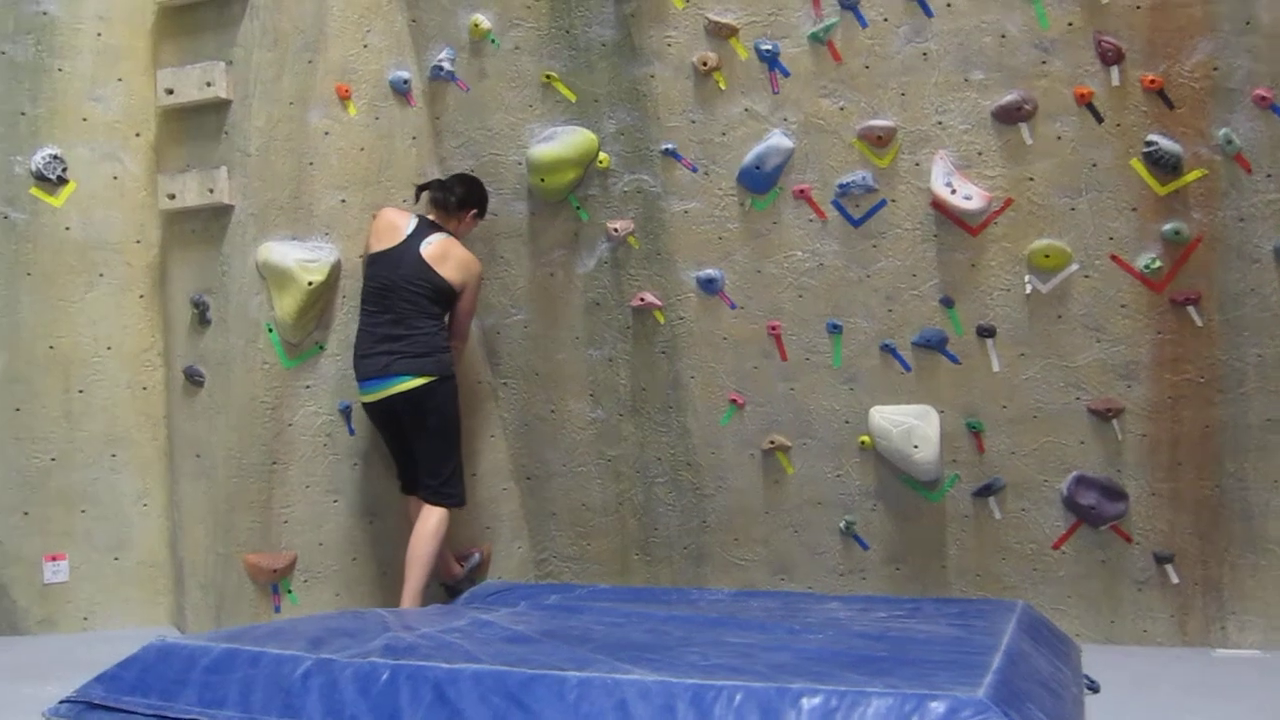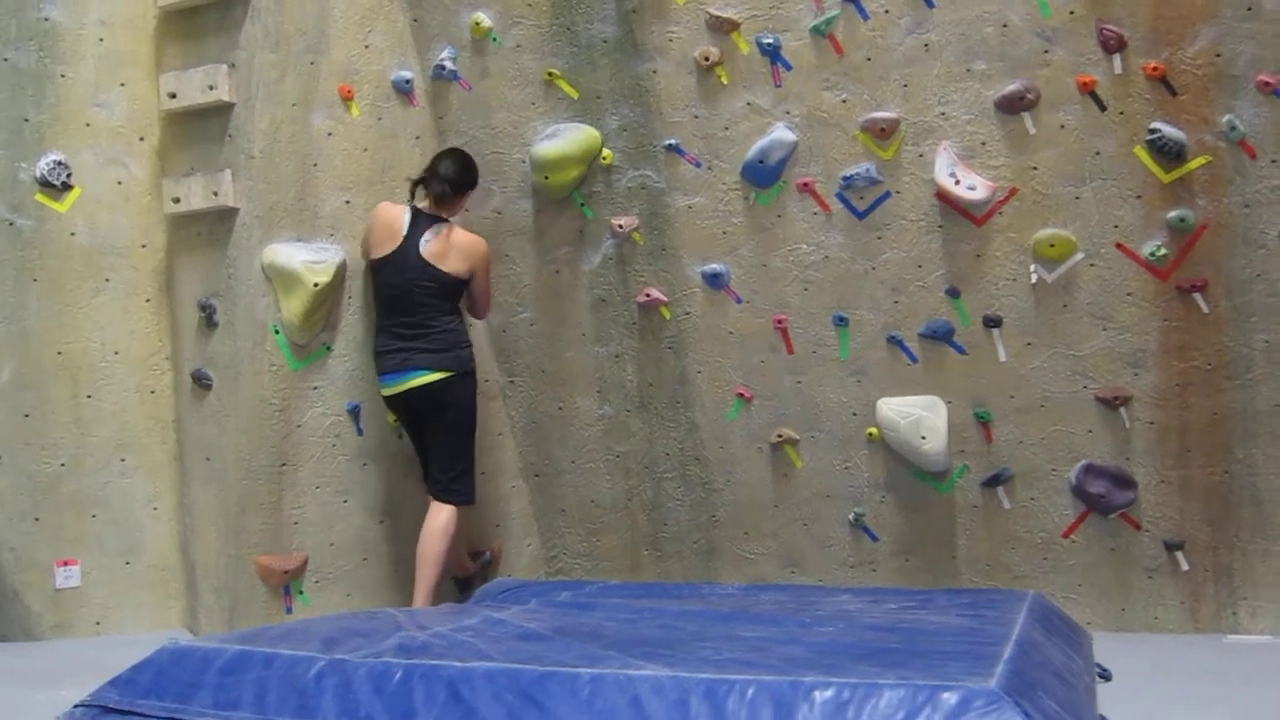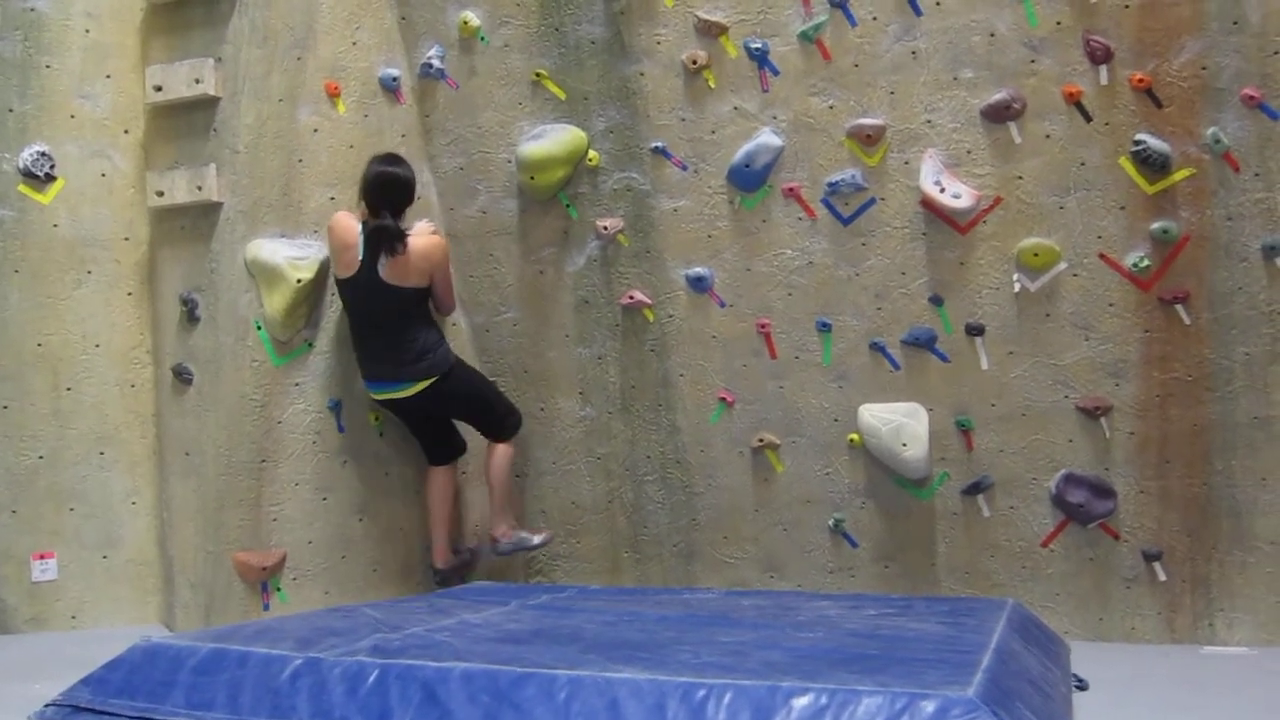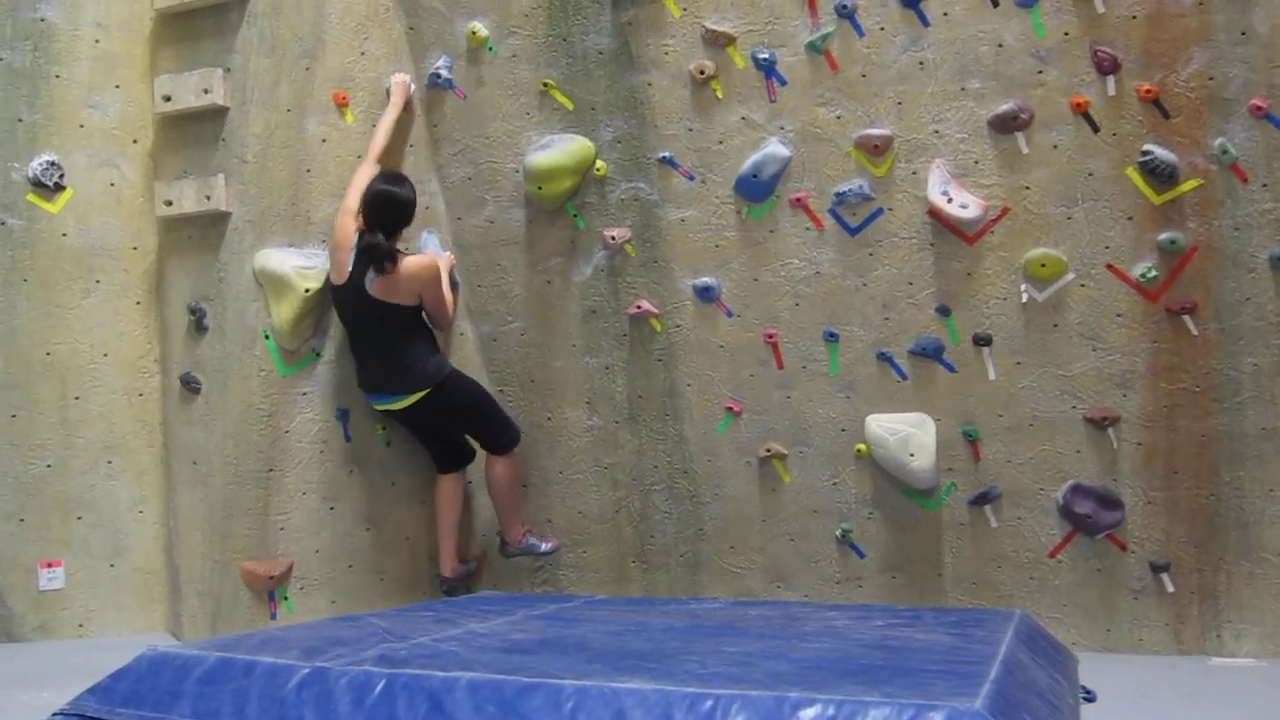
dt=1s
person 1, frame 1
left shoulder: (387, 220)
right shoulder: (466, 263)
left hip: (371, 381)
right hip: (425, 378)
left knee: (417, 485)
right knee: (439, 494)
left ankle: (451, 571)
right ankle: (407, 610)
person 1, frame 2
left shoulder: (384, 216)
right shoulder: (472, 246)
left hip: (393, 377)
right hip: (445, 372)
left knee: (438, 479)
right knee: (448, 491)
left ankle: (463, 567)
right ankle: (419, 611)
person 1, frame 3
left shoulder: (340, 230)
right shoulder: (431, 247)
right elbow: (446, 307)
left hip: (379, 383)
right hip: (429, 374)
left knee: (442, 453)
right knee: (505, 425)
left ankle: (444, 560)
right ankle: (501, 531)
person 1, frame 4
left shoulder: (343, 242)
right shoulder: (418, 269)
left elbow: (370, 160)
right elbow: (444, 322)
left wrist: (396, 100)
right wrist: (443, 272)
left hip: (381, 392)
right hip: (427, 384)
left knee: (451, 459)
right knee: (503, 440)
left ankle: (450, 568)
right ankle: (514, 536)
